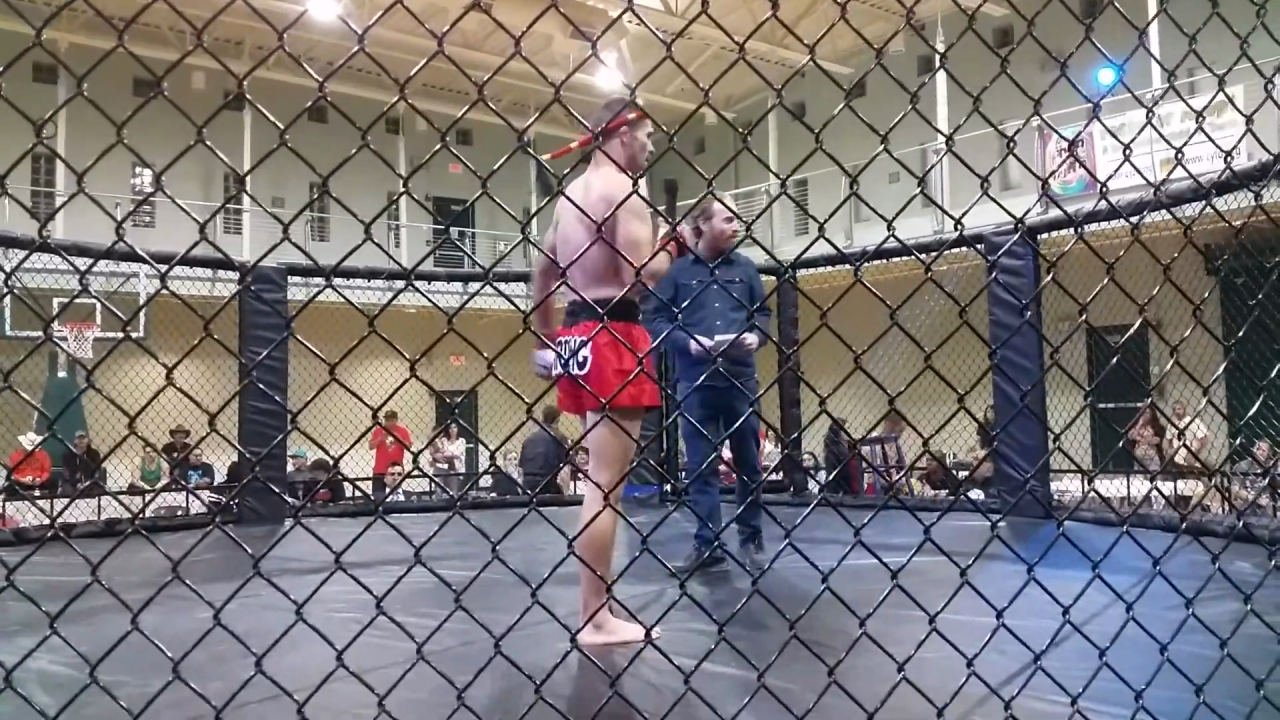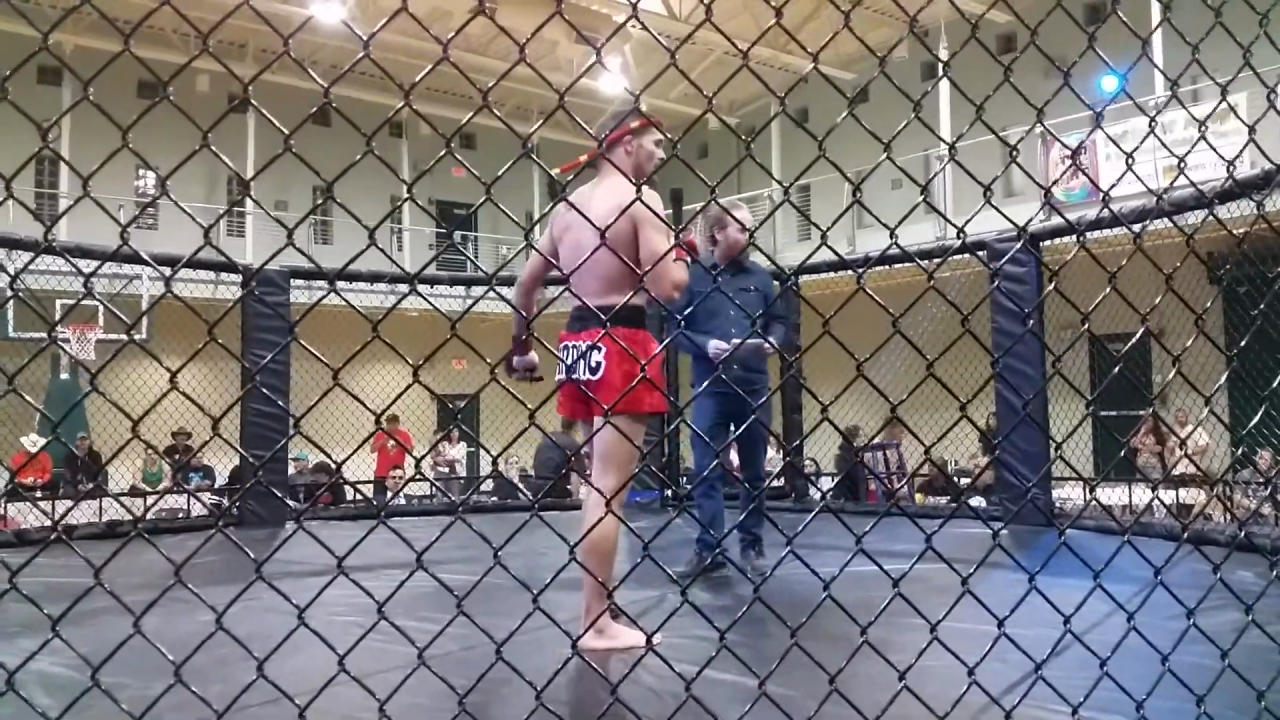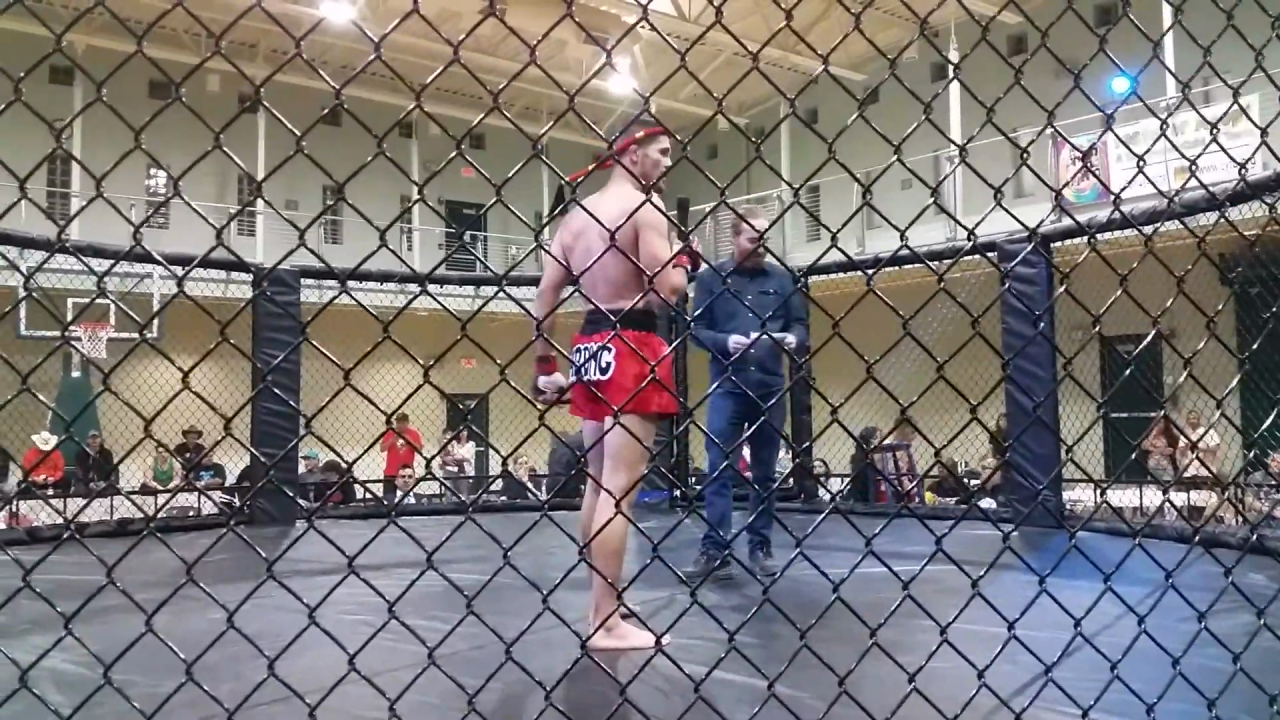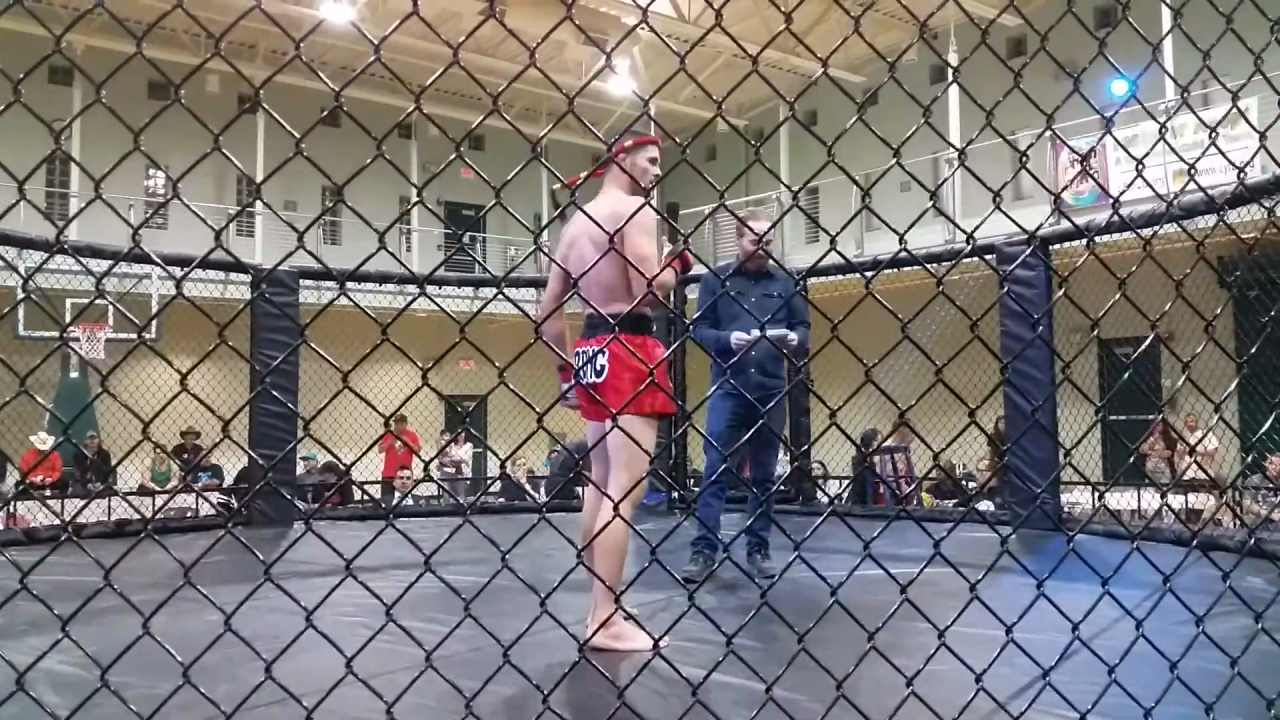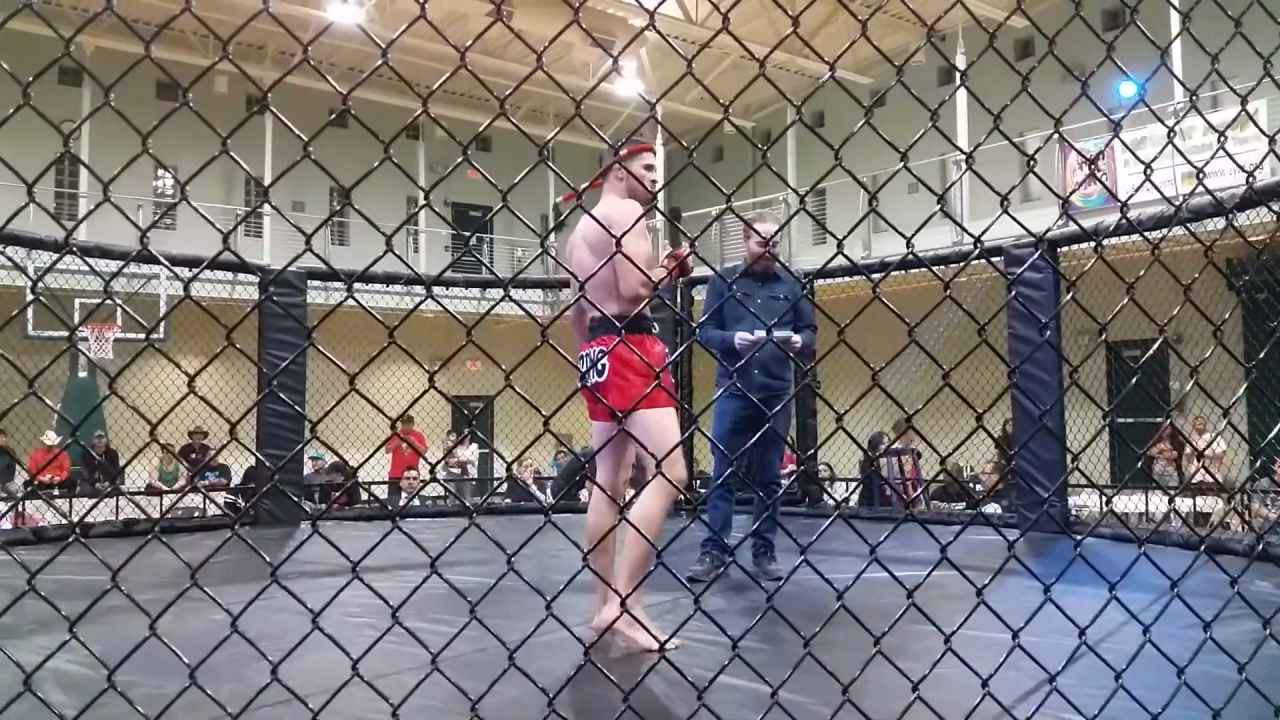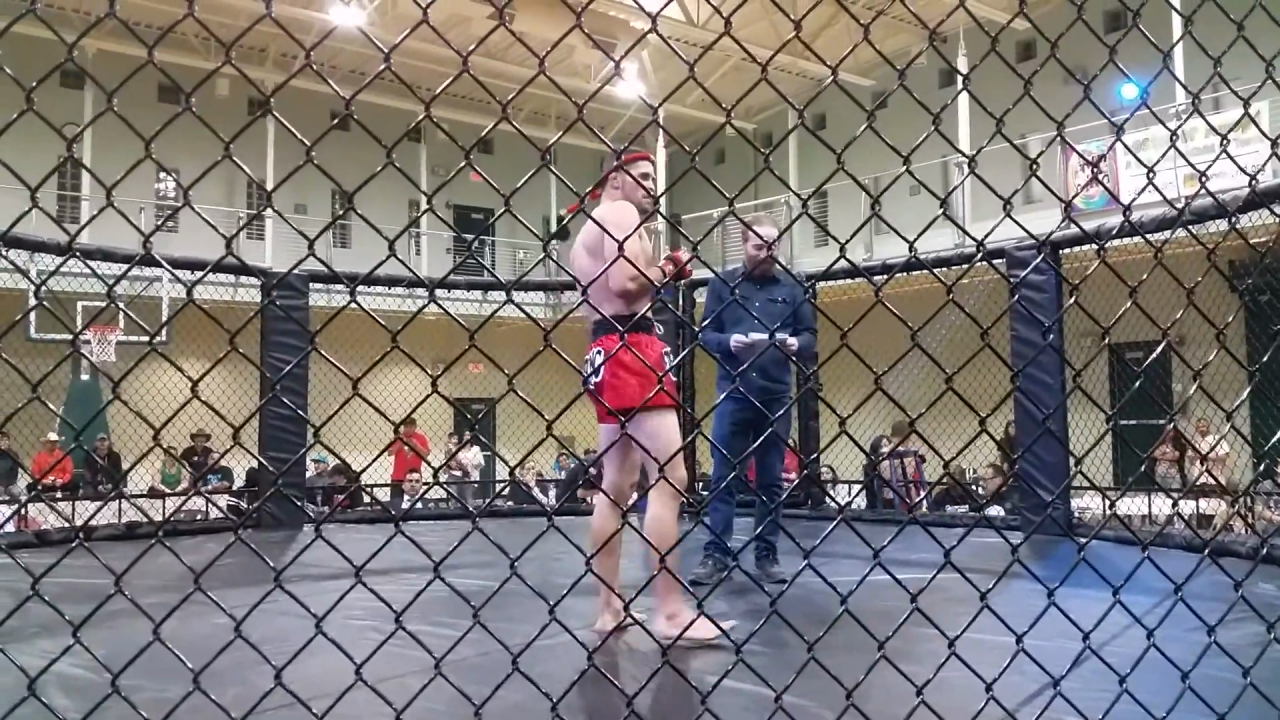
dt=0.2s
person 1, frame 1
left shoulder: (573, 193)
right shoulder: (625, 188)
left elbow: (543, 275)
right elbow: (642, 277)
left wrist: (546, 338)
right wrist: (671, 244)
left hip: (575, 337)
right hip: (611, 337)
left knee: (600, 480)
right knee: (609, 484)
left ankle: (595, 606)
right ankle: (596, 619)
person 1, frame 2
left shoulder: (570, 204)
right shoulder: (641, 198)
left elbow: (528, 281)
right elbow: (667, 287)
left wrist: (521, 343)
right wrist: (683, 253)
left hip: (576, 343)
right hip: (619, 345)
left knee: (599, 483)
right knee: (612, 488)
left ankle: (596, 606)
right ankle: (597, 623)
person 1, frame 3
left shoulder: (577, 213)
right shoulder: (646, 204)
left elbow: (545, 296)
right elbow: (666, 290)
left wrist: (546, 363)
right wrist: (686, 259)
left hip: (589, 346)
right hip: (629, 347)
left knee: (600, 480)
right knee: (622, 486)
left ankle: (602, 605)
right ankle: (606, 621)
person 1, frame 4
left shoulder: (575, 222)
right shoulder: (633, 208)
left elbow: (549, 308)
right elbow: (648, 290)
left wrist: (566, 368)
right wrist: (677, 263)
left hip: (589, 348)
right hip: (626, 349)
left knee: (602, 482)
right knee: (629, 483)
left ankle: (600, 607)
right ankle: (608, 618)
person 1, frame 5
left shoulder: (583, 226)
right shoulder: (626, 211)
left elbow: (576, 315)
right elbow: (633, 288)
right wrist: (672, 268)
left hip: (597, 352)
right hip: (628, 349)
left knee: (609, 482)
right knee: (669, 473)
left ankle: (606, 606)
right ankle: (625, 602)
person 1, frame 6
left shoulder: (587, 234)
right shoulder: (621, 212)
right elbow: (625, 282)
right wrist: (669, 268)
left hip: (606, 352)
right hip: (631, 351)
left knee: (615, 487)
right knee: (669, 478)
left ankle: (609, 608)
right ankle: (673, 612)
person 2, frame 1
left shoulder: (745, 267)
right shoulder: (676, 269)
left elbow: (763, 313)
right elbow: (659, 321)
left wrist: (756, 335)
right wrist: (687, 341)
left hip: (741, 379)
right hip: (695, 382)
left knee: (749, 464)
right knee: (700, 466)
left ankle: (750, 540)
right ankle: (707, 544)
person 2, frame 2
left shoulder: (761, 276)
right shoulder: (692, 276)
left elbow: (779, 321)
right elbow: (675, 329)
left wrist: (773, 341)
right wrist: (705, 346)
left hip: (754, 387)
right hip: (710, 388)
left knee: (754, 472)
right knee: (707, 470)
left ankle: (751, 546)
right ankle: (708, 550)
person 2, frame 3
left shoulder: (781, 278)
right shoulder: (711, 278)
left elbow: (800, 323)
right elbow: (696, 329)
left wrist: (793, 340)
right wrist: (726, 342)
left hip: (770, 388)
right hip: (726, 387)
left knee: (765, 473)
right knee: (718, 468)
left ankle: (760, 547)
right ankle: (714, 550)
person 2, frame 4
left shoulder: (785, 282)
right shoulder: (715, 279)
left elbow: (803, 326)
right elbow: (698, 329)
left wrist: (795, 340)
right wrist: (728, 339)
left hip: (771, 390)
right hip: (727, 388)
left knee: (764, 475)
right knee: (715, 470)
left ankle: (758, 549)
right ankle: (705, 549)
person 2, frame 5
left shoulder: (792, 284)
right shoulder: (722, 280)
left elbow: (809, 331)
right elbow: (705, 330)
left wrist: (799, 342)
right wrist: (732, 339)
left hip: (776, 392)
right hip: (732, 390)
left knee: (769, 477)
right knee: (723, 473)
left ankle: (764, 552)
right ankle: (714, 551)
person 2, frame 6
left shoulder: (792, 288)
right shoulder: (721, 283)
left elbow: (810, 335)
right elbow: (705, 333)
left wrist: (796, 344)
right wrist: (728, 342)
left hip: (776, 395)
right hip: (732, 393)
left knee: (771, 480)
right knee: (723, 476)
left ankle: (767, 555)
right ankle: (717, 555)
